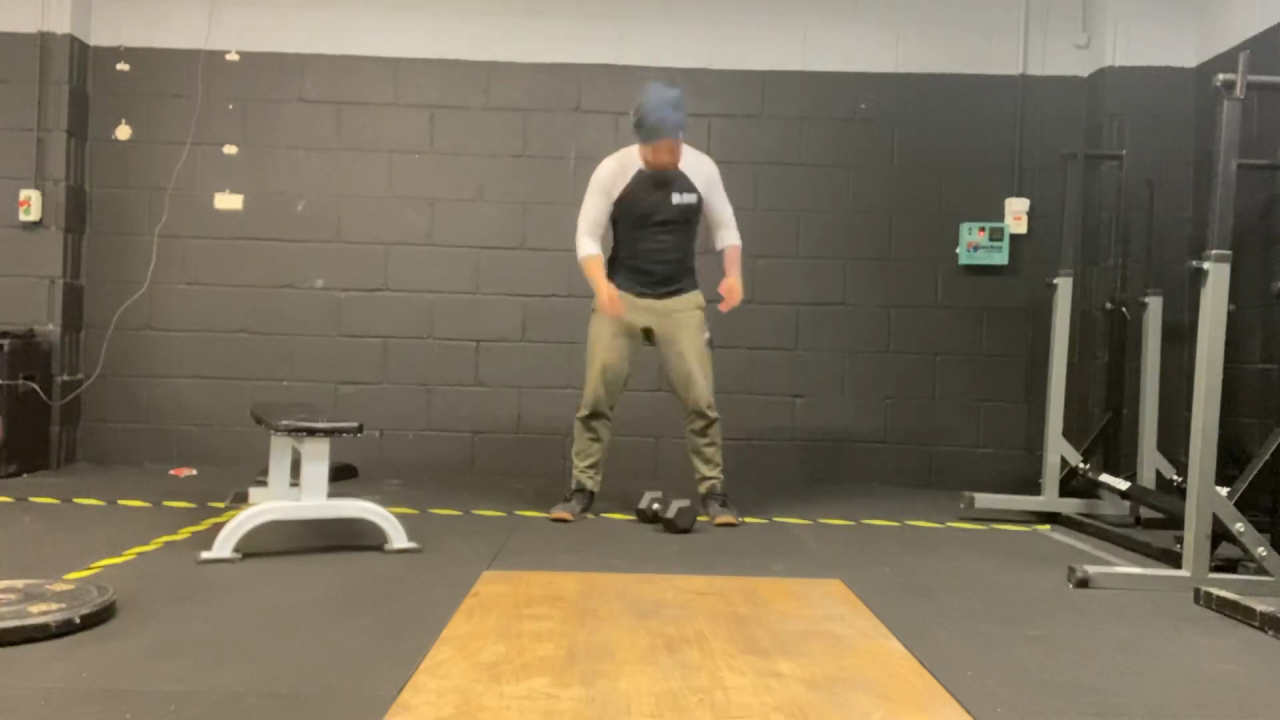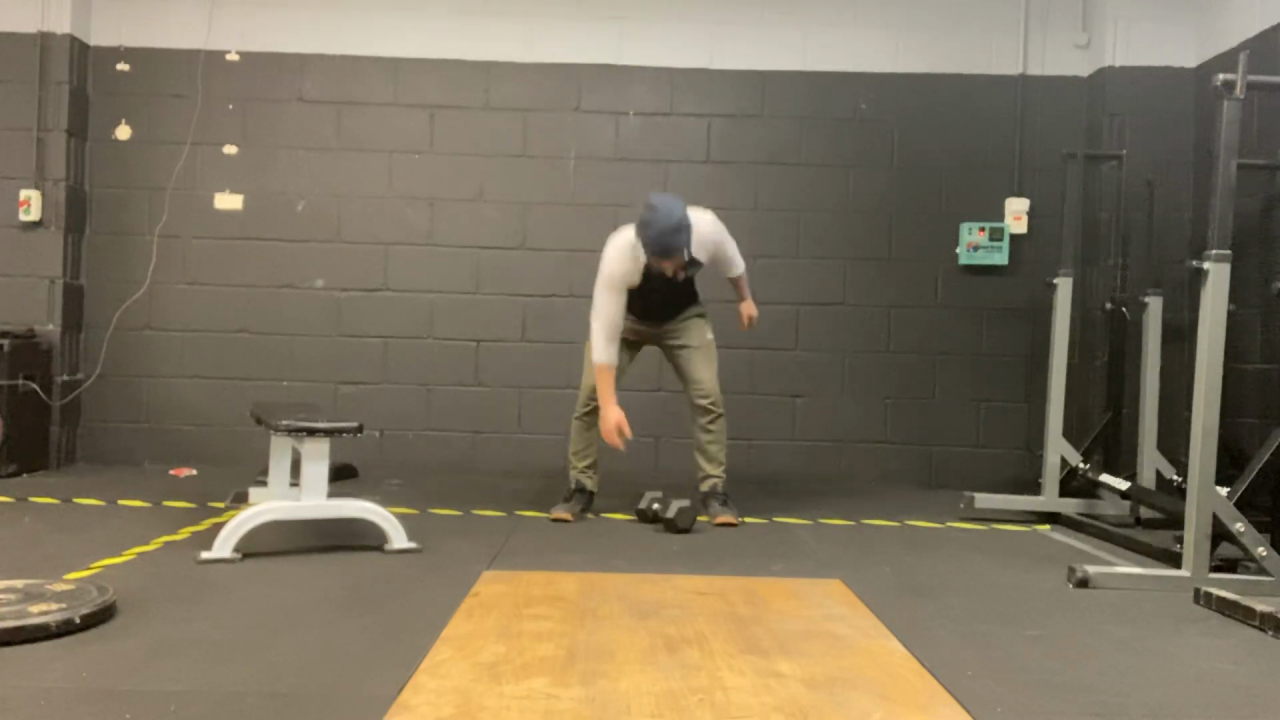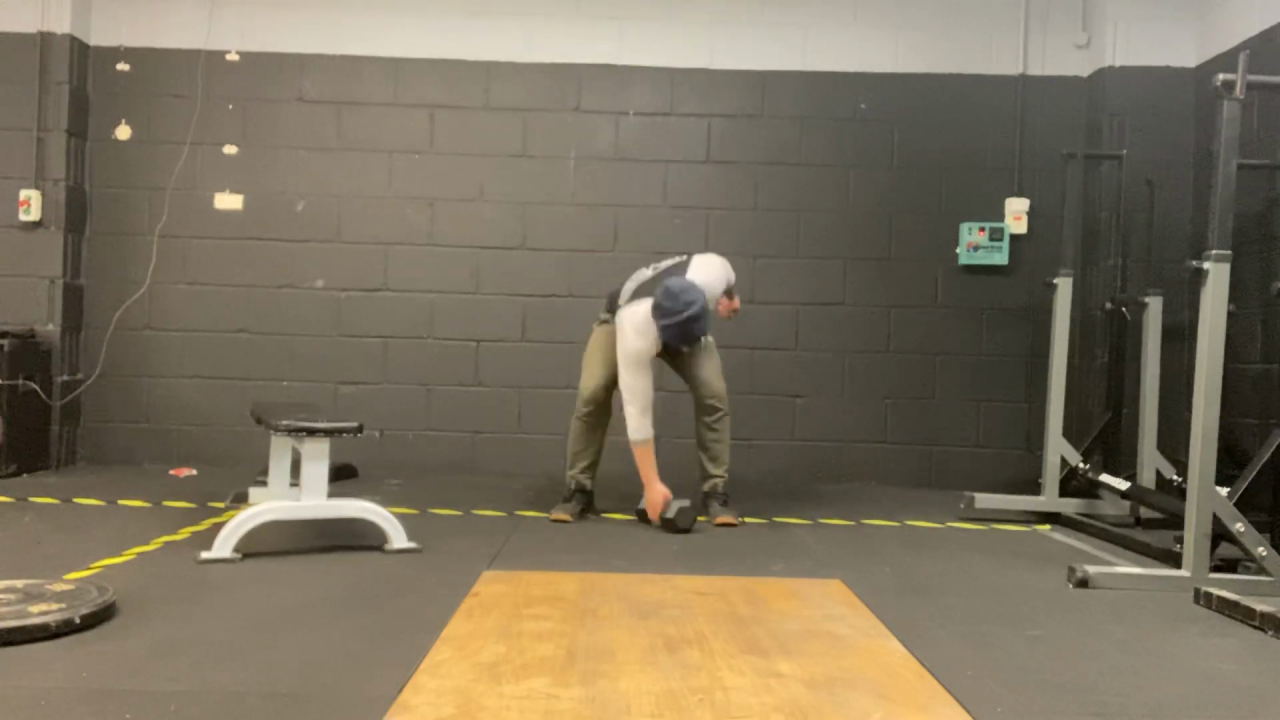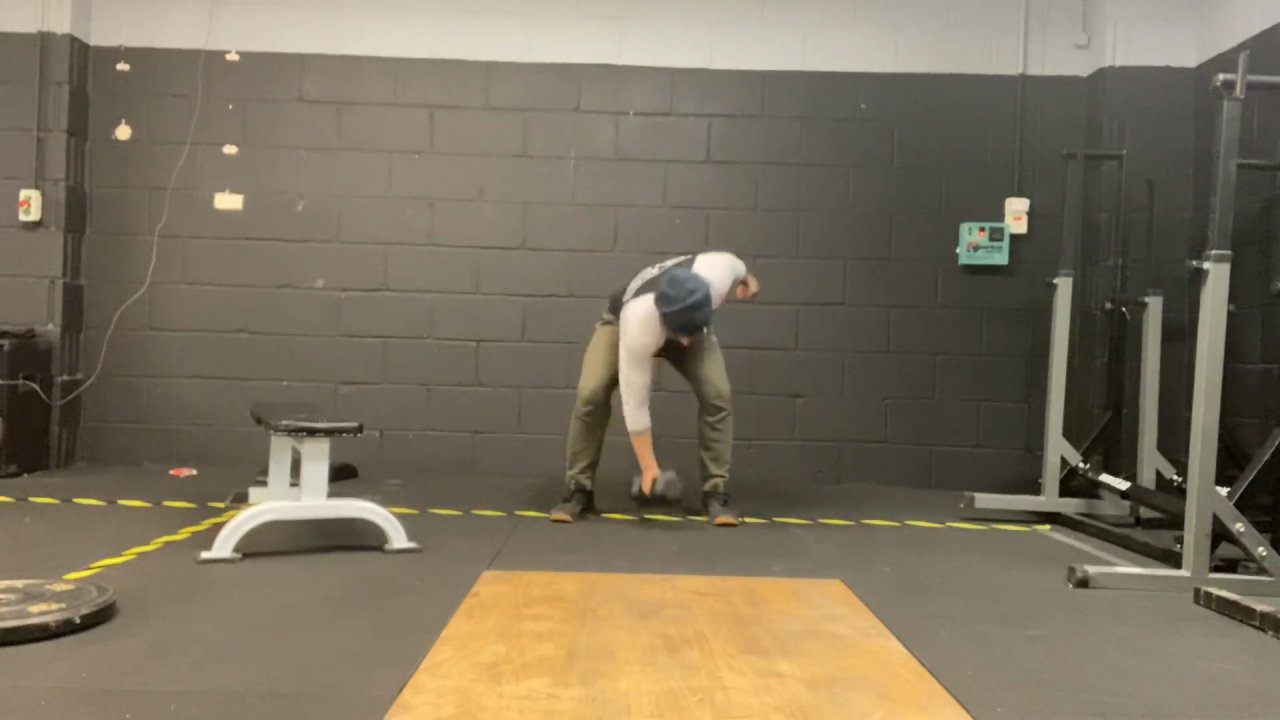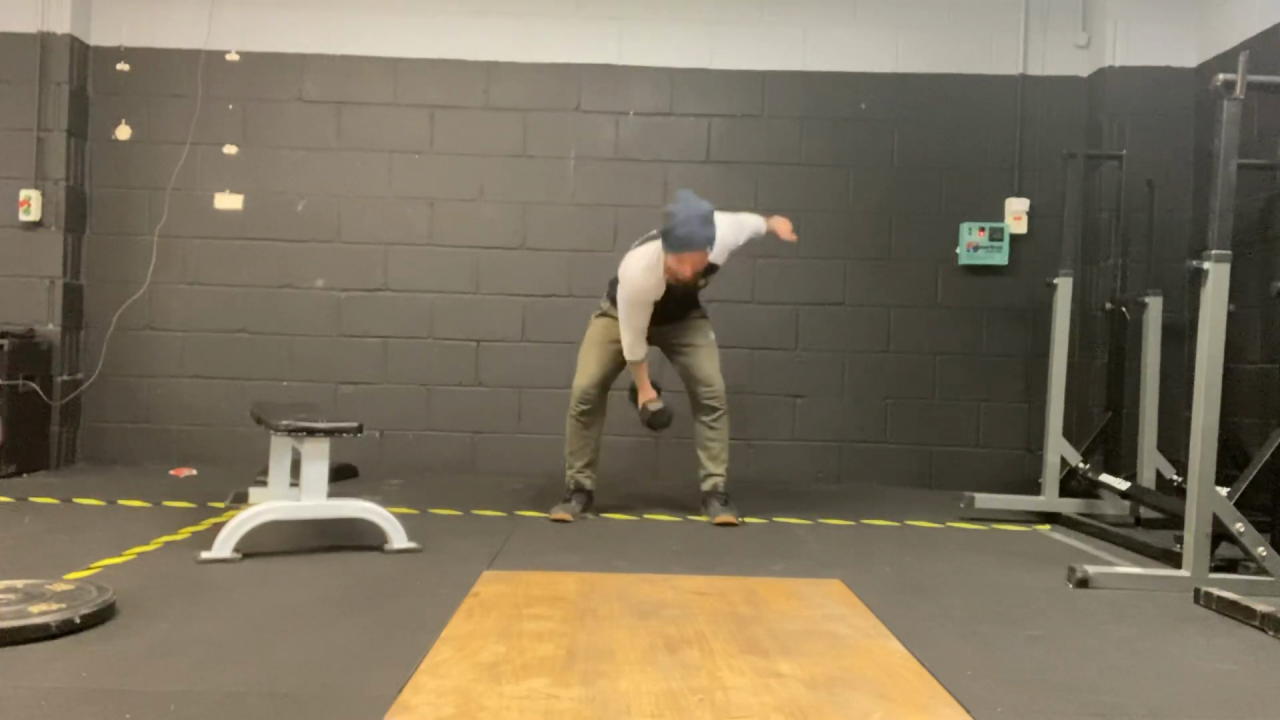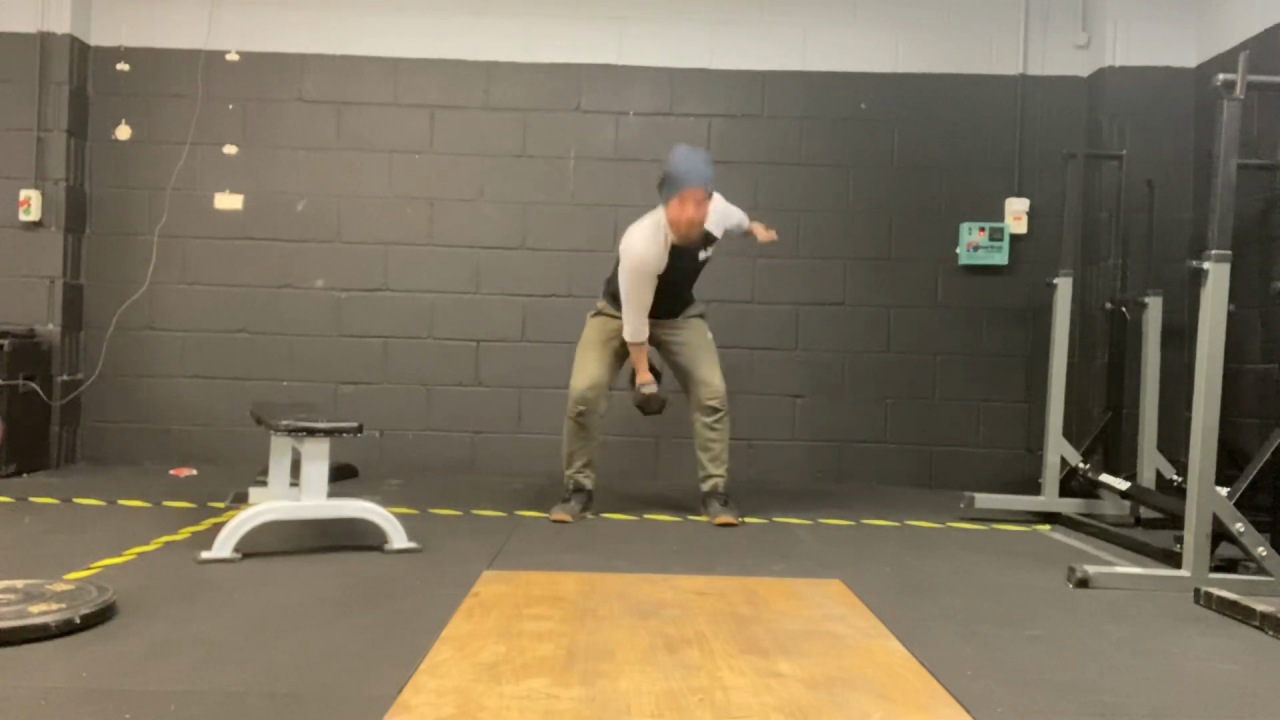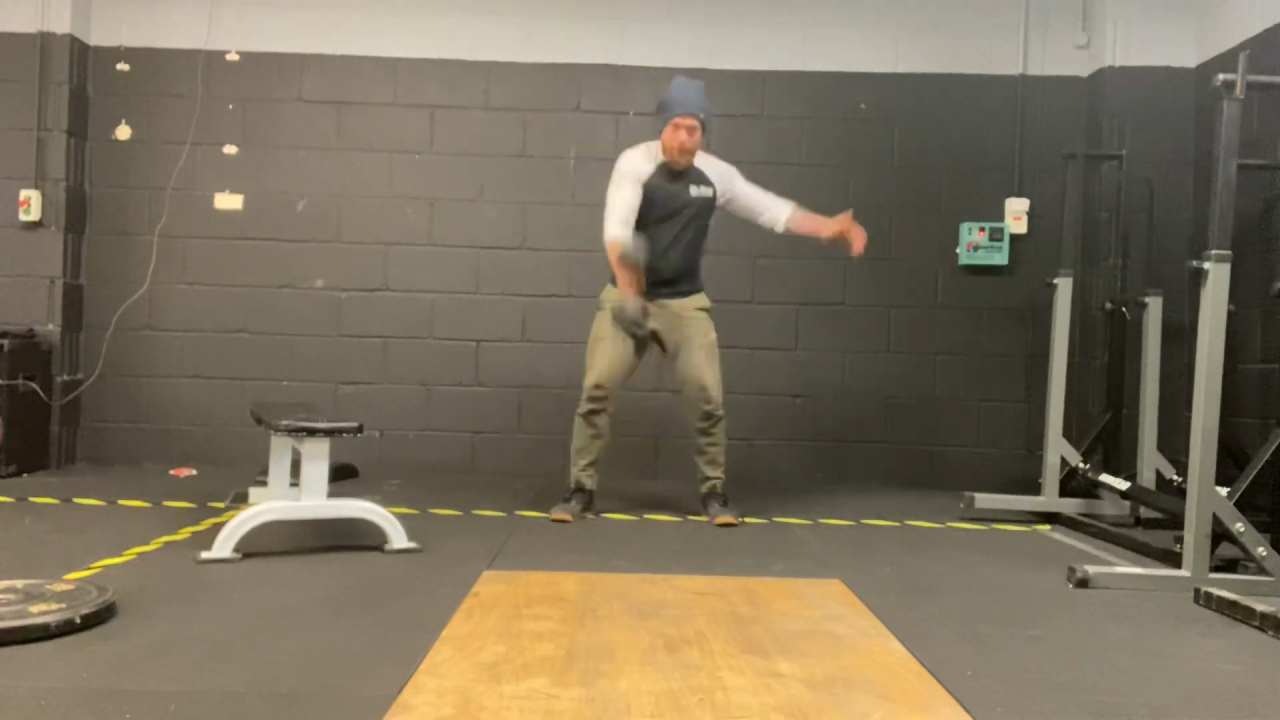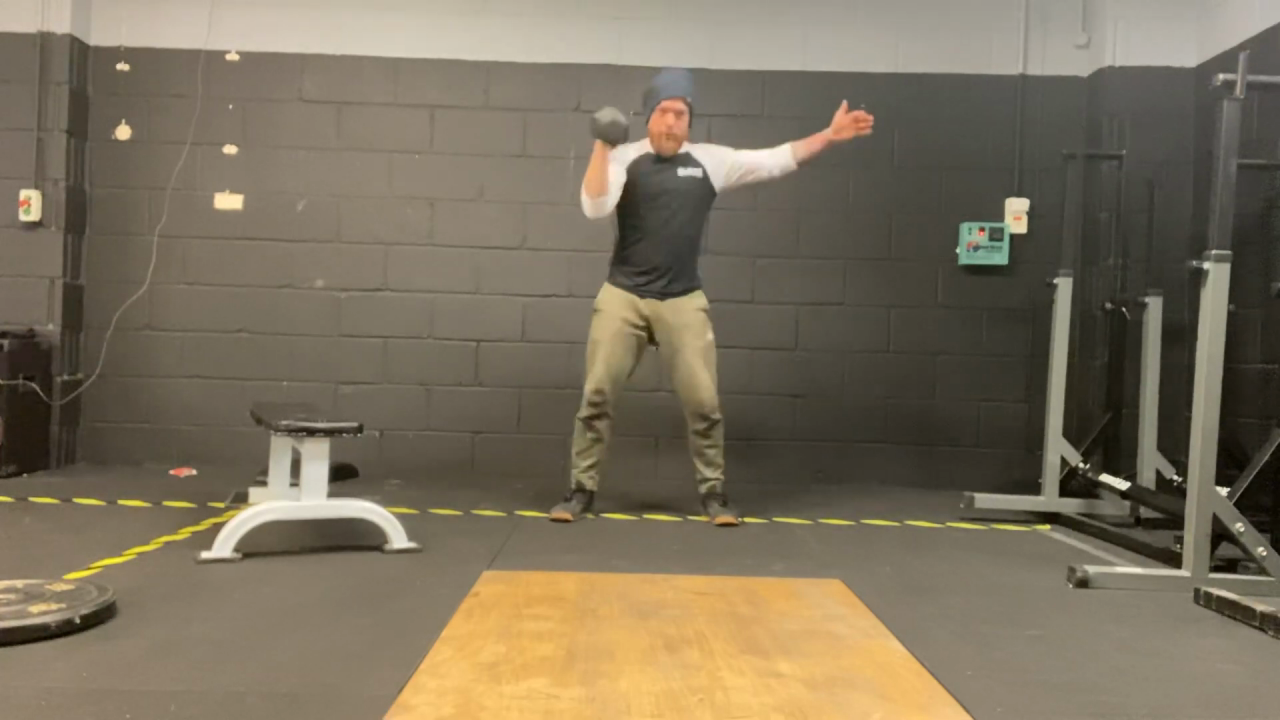
dt=0.3s
person 1, frame 1
left shoulder: (703, 169)
right shoulder: (613, 169)
left elbow: (725, 229)
right elbow: (587, 236)
left wrist: (733, 275)
right wrist: (601, 284)
left hip: (681, 302)
right hip: (619, 297)
left knee: (699, 398)
right knee: (598, 395)
left ankle: (713, 492)
right ankle: (582, 489)
person 1, frame 2
left shoulder: (706, 227)
right shoulder: (620, 252)
left elbow: (732, 261)
right elbow: (603, 329)
left wrist: (745, 299)
right wrist: (612, 406)
left hip: (683, 315)
right hip: (627, 318)
left knee: (707, 395)
right knee: (591, 394)
left ankle: (714, 492)
right ankle: (580, 489)
person 1, frame 3
left shoulder: (709, 278)
right shoulder: (634, 330)
right elbow: (637, 411)
left wrist: (731, 296)
right wrist: (652, 484)
left hip: (685, 321)
right hip: (617, 322)
left knee: (713, 395)
right knee: (592, 394)
left ankle: (715, 492)
right ankle: (579, 490)
person 1, frame 4
left shoulder: (715, 276)
right shoulder: (638, 325)
left elbow: (734, 265)
right elbow: (635, 404)
left wrist: (747, 279)
right wrist: (649, 469)
left hip: (690, 320)
right hip: (621, 323)
left knee: (717, 395)
right knee: (592, 394)
left ankle: (715, 493)
right ankle: (578, 490)
person 1, frame 5
left shoulder: (723, 231)
right shoulder: (638, 270)
left elbow: (751, 221)
right elbow: (632, 337)
left wrist: (773, 223)
right wrist: (643, 386)
left hip: (682, 315)
right hip: (622, 315)
left knee: (711, 392)
right knee: (586, 390)
left ankle: (714, 492)
right ankle: (578, 490)
person 1, frame 6
left shoulder: (717, 210)
right shoulder: (641, 242)
right elbow: (635, 319)
left wrist: (754, 228)
right wrist: (641, 371)
left hip: (679, 315)
right hip: (619, 314)
left knee: (711, 394)
right knee: (584, 393)
left ankle: (715, 493)
right ankle: (578, 489)
person 1, frame 7
left shoulder: (715, 173)
right shoulder: (636, 162)
left elbow: (769, 208)
right elbow: (616, 229)
left wrist: (826, 227)
right wrist: (623, 271)
left hip: (685, 302)
right hip: (627, 297)
left knee: (707, 398)
right knee: (597, 391)
left ankle: (713, 493)
right ankle: (581, 490)
person 1, frame 8
left shoulder: (710, 160)
right shoulder: (624, 157)
left elbow: (774, 161)
right elbow: (594, 208)
left wrist: (828, 135)
right wrist: (600, 150)
left hip: (682, 301)
right hip: (622, 296)
left knee: (702, 401)
right knee: (597, 394)
left ankle: (713, 492)
right ankle: (581, 489)
